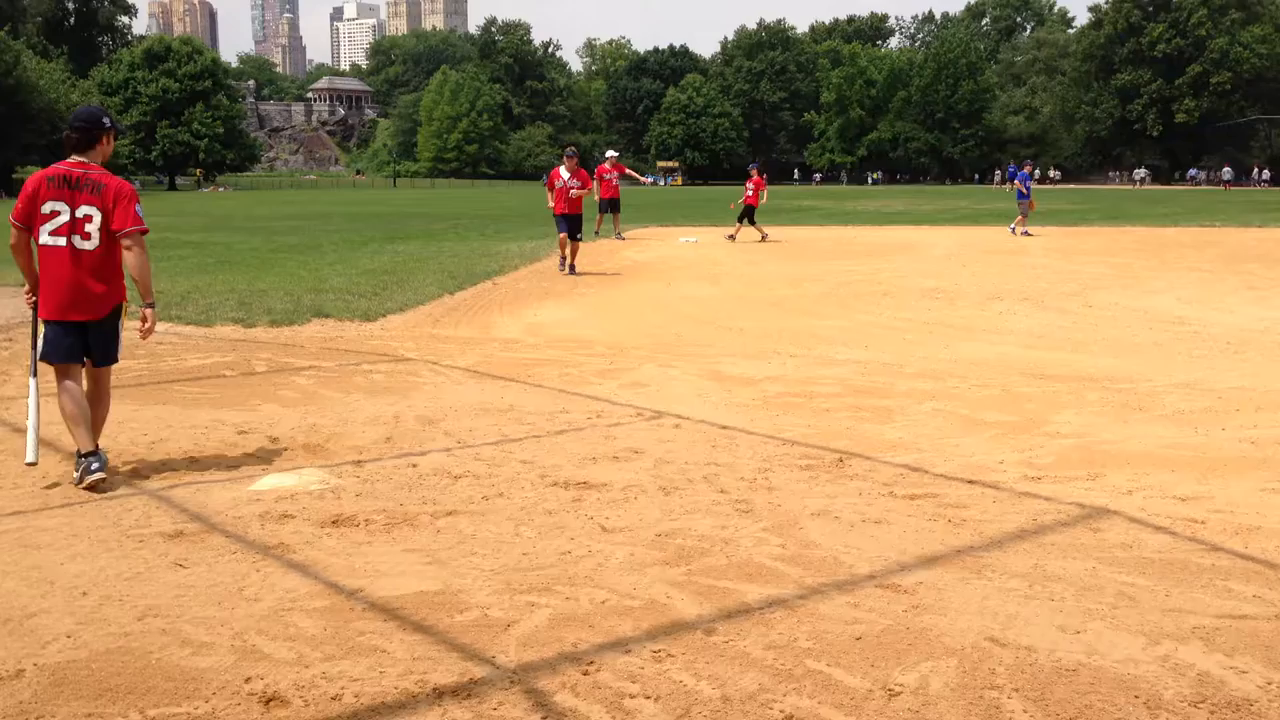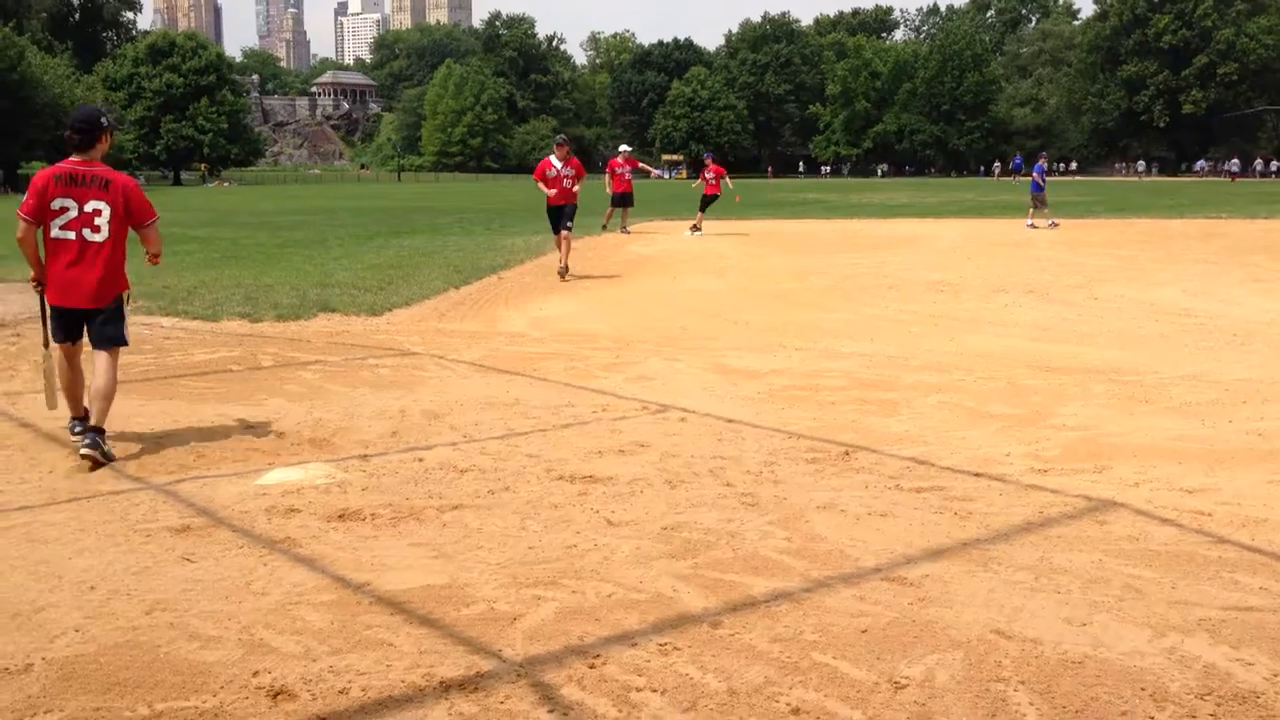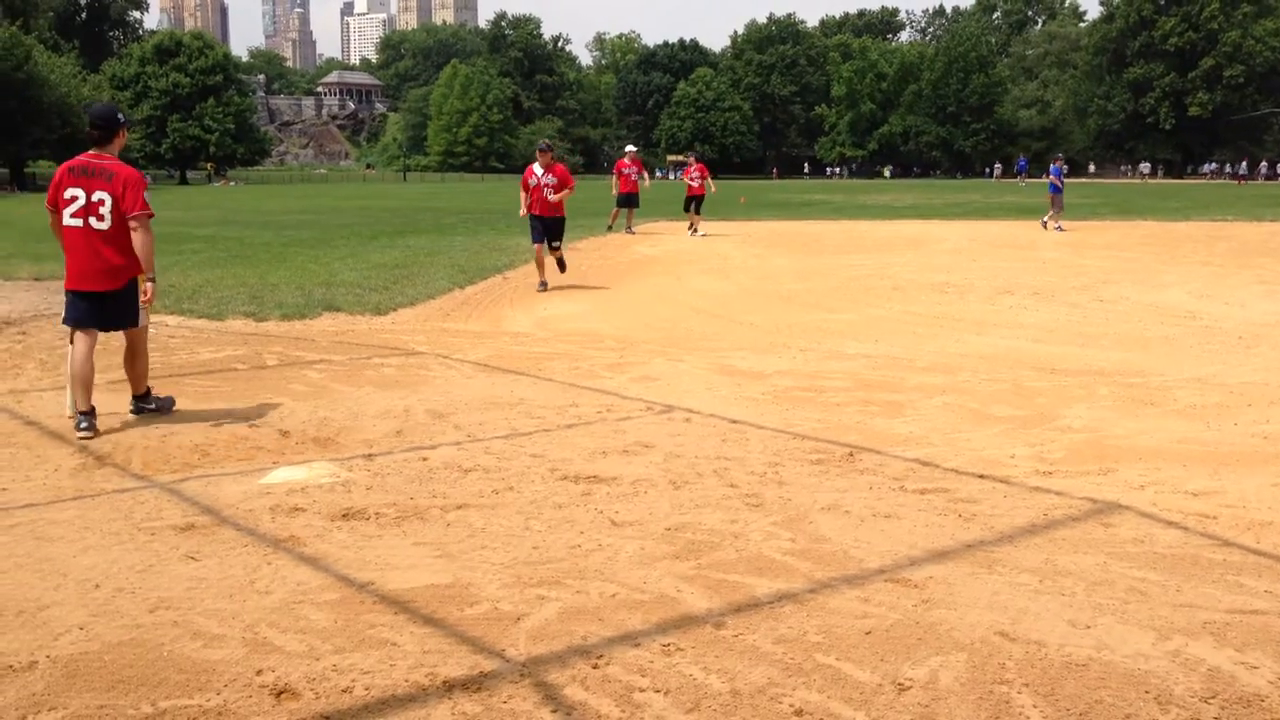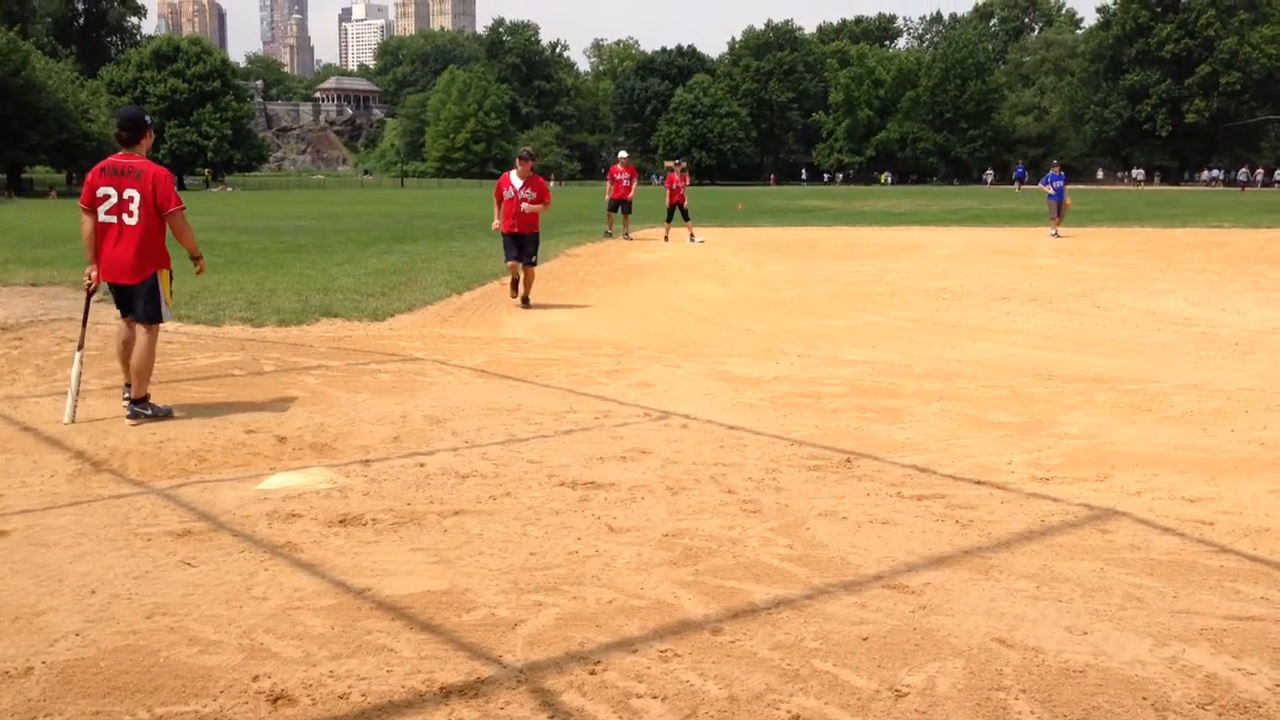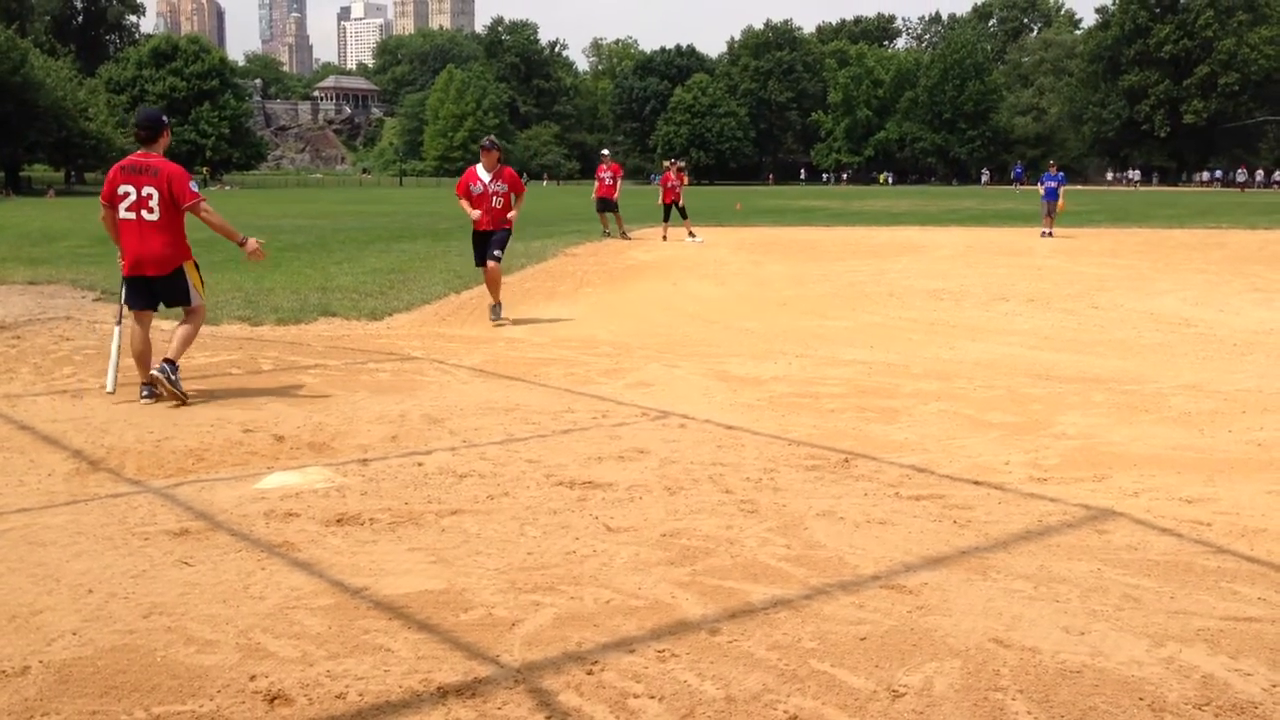
dt=0.5s
person 1, frame 1
left shoulder: (38, 182)
right shoulder: (117, 189)
left elbow: (17, 241)
right elbow: (133, 247)
left wrist: (32, 281)
right wrist: (148, 302)
left hip: (56, 300)
right hip: (103, 300)
left knee: (67, 378)
right knee: (99, 376)
left ankle: (88, 458)
right ankle: (90, 453)
person 1, frame 2
left shoulder: (45, 179)
right shoulder: (123, 184)
left elbow: (24, 234)
right elbow: (150, 234)
left wrist: (38, 270)
right wrist: (156, 252)
left hip: (61, 286)
right hip: (106, 288)
left knee: (68, 352)
right knee: (105, 359)
left ankle: (78, 420)
right ankle: (94, 434)
person 1, frame 3
left shoulder: (65, 172)
right shoulder: (128, 176)
left elbow: (55, 221)
right elbow: (139, 228)
right wrist: (150, 277)
left hip: (79, 273)
right hip: (122, 273)
left knee: (82, 340)
right knee: (136, 335)
left ankle: (84, 415)
right ankle: (142, 398)
person 1, frame 4
left shoulder: (98, 172)
right shoulder: (157, 174)
left elbow: (88, 219)
right elbow: (177, 222)
left wrist: (93, 263)
right wrist: (196, 254)
left hip: (112, 266)
right hip: (148, 266)
left knee: (129, 321)
right knee: (147, 330)
left ankle: (131, 386)
right ankle: (139, 403)
person 1, frame 5
left shoulder: (118, 170)
right shoulder: (172, 172)
left elbow: (107, 215)
right elbow: (203, 212)
left wrist: (123, 247)
right wrist: (242, 240)
left hip: (134, 260)
right hip: (170, 259)
left knee: (140, 319)
right knee: (196, 311)
left ankle: (147, 385)
right ankle: (167, 367)
